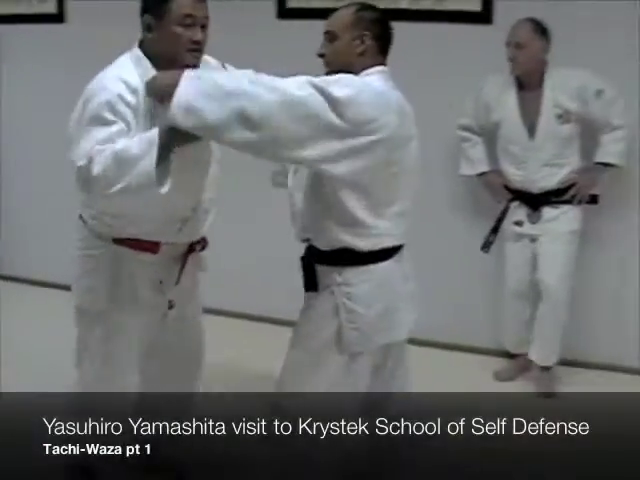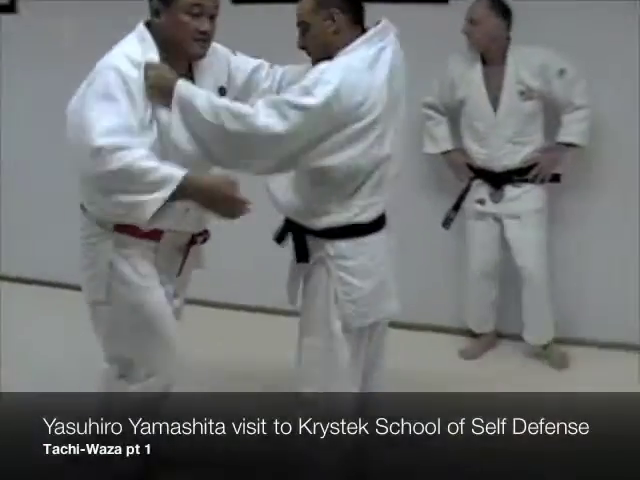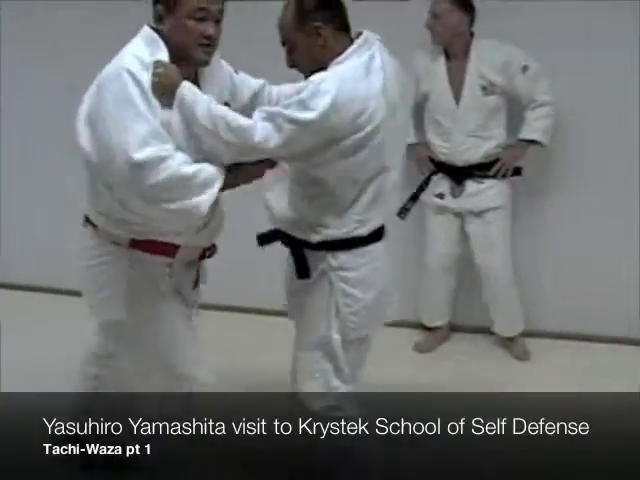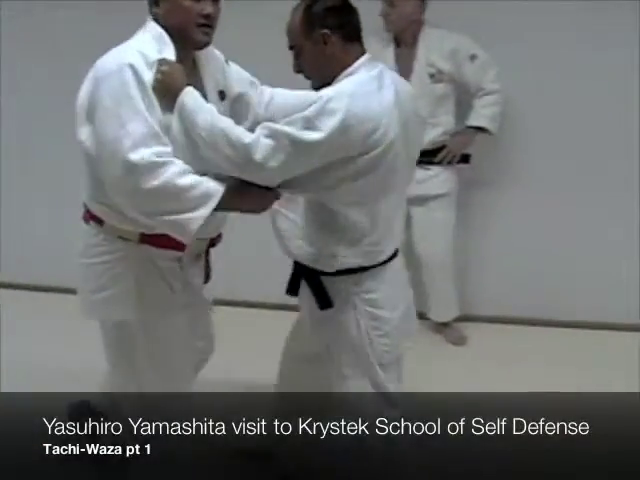
dt=0.2s
person 1, frame 1
left shoulder: (355, 99)
right shoulder: (387, 104)
left elbow: (269, 102)
left wrist: (184, 84)
left hip: (353, 286)
right hip: (384, 276)
person 1, frame 2
left shoulder: (339, 81)
right shoulder: (383, 54)
left elbow: (260, 128)
left wrist: (177, 92)
left hip: (341, 258)
right hip: (363, 245)
left knee: (327, 388)
right knee: (357, 380)
person 1, frame 3
left shoulder: (335, 93)
right shoulder: (379, 65)
left elbow: (257, 140)
left wrist: (181, 93)
left hip: (337, 269)
right hip: (353, 255)
left knee: (325, 392)
right knee: (332, 384)
person 1, frame 4
left shoulder: (347, 107)
right shoulder: (390, 88)
left elbow: (258, 155)
left wrist: (184, 97)
left hip: (353, 292)
right hip: (357, 277)
right knee: (303, 377)
person 2, frame 1
left shoulder: (206, 73)
right shoulder: (115, 89)
right elbow: (96, 172)
right wrist: (170, 136)
left hip: (178, 257)
right hip: (121, 260)
left knee: (178, 359)
right knee: (107, 375)
person 2, frame 2
left shoulder: (212, 61)
right shoulder: (122, 70)
left elbow: (268, 82)
right elbow: (107, 157)
right wrist: (192, 186)
left hip: (174, 248)
right hip: (122, 245)
left knee: (153, 357)
right knee: (148, 366)
person 2, frame 3
left shoulder: (212, 73)
right shoulder: (128, 77)
left elbow: (267, 104)
right elbow: (146, 172)
right wrist: (231, 176)
left hip: (173, 259)
right hip: (133, 261)
left knee: (122, 359)
right knee: (182, 379)
person 2, frame 4
left shoulder: (207, 62)
right shoulder: (126, 70)
left elbow: (259, 107)
right elbow: (140, 173)
right wrist: (230, 196)
left hip: (175, 252)
right hip: (133, 255)
left knee: (190, 350)
right knee: (153, 386)
person 3, frame 1
left shoulder: (577, 85)
right shoulder: (493, 90)
left elbow: (615, 126)
right elbow: (468, 132)
left wrist: (597, 171)
right wrist: (485, 172)
left hip: (561, 206)
right hip: (518, 206)
left knee: (554, 286)
right knee: (516, 285)
left ankle: (542, 363)
right ankle: (520, 353)
person 3, frame 2
left shoulder: (539, 63)
right shoulder: (458, 69)
left elbow: (577, 105)
right elbow: (434, 111)
left wrist: (560, 150)
right wrist: (448, 150)
left hip: (525, 185)
right hip: (480, 185)
left knee: (532, 266)
right knee: (480, 265)
left ankle: (542, 340)
right ankle: (484, 331)
person 3, frame 3
left shoulder: (503, 59)
right shoulder: (423, 63)
left elbow: (541, 102)
left wrist: (521, 147)
right wrist: (414, 143)
left hip: (487, 181)
right hip: (441, 180)
left knee: (494, 262)
right knee: (438, 259)
left ankle: (509, 331)
right ankle: (437, 325)
person 3, frame 4
left shoulder: (451, 46)
right shoulder: (378, 50)
left elbow: (489, 90)
left wrist: (468, 134)
left hip: (434, 167)
left knee: (434, 250)
left ankle: (444, 317)
